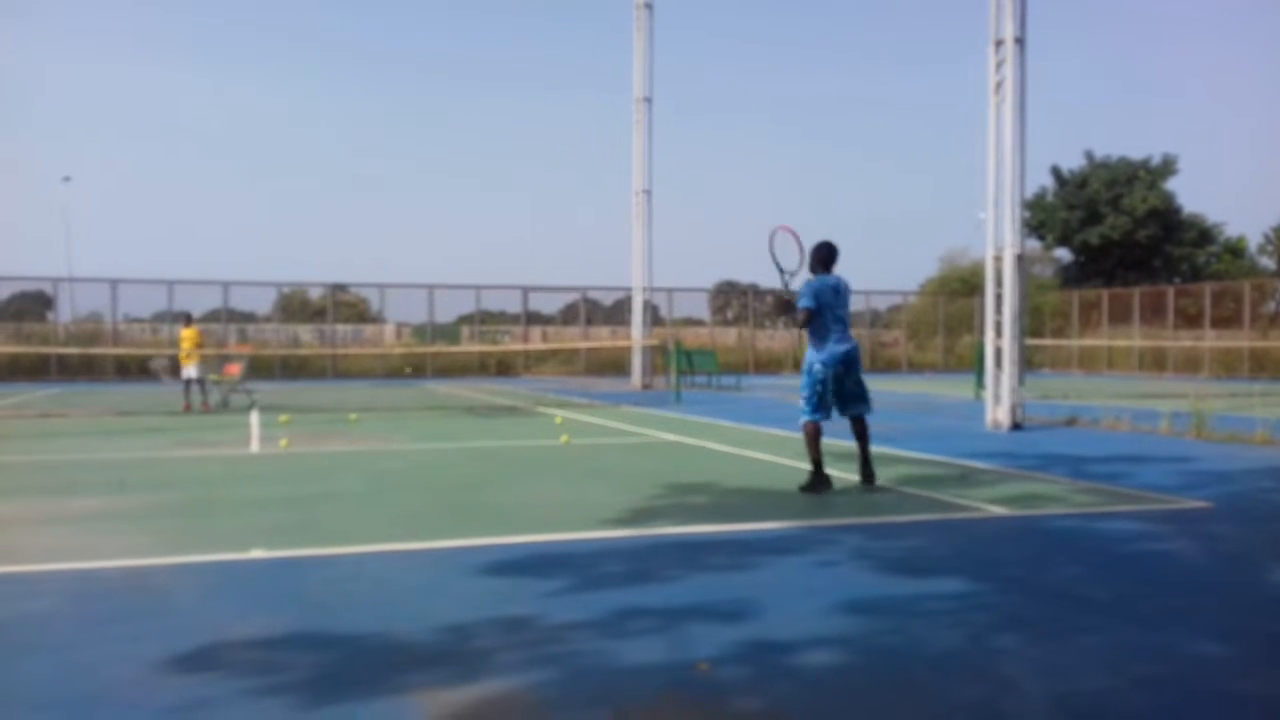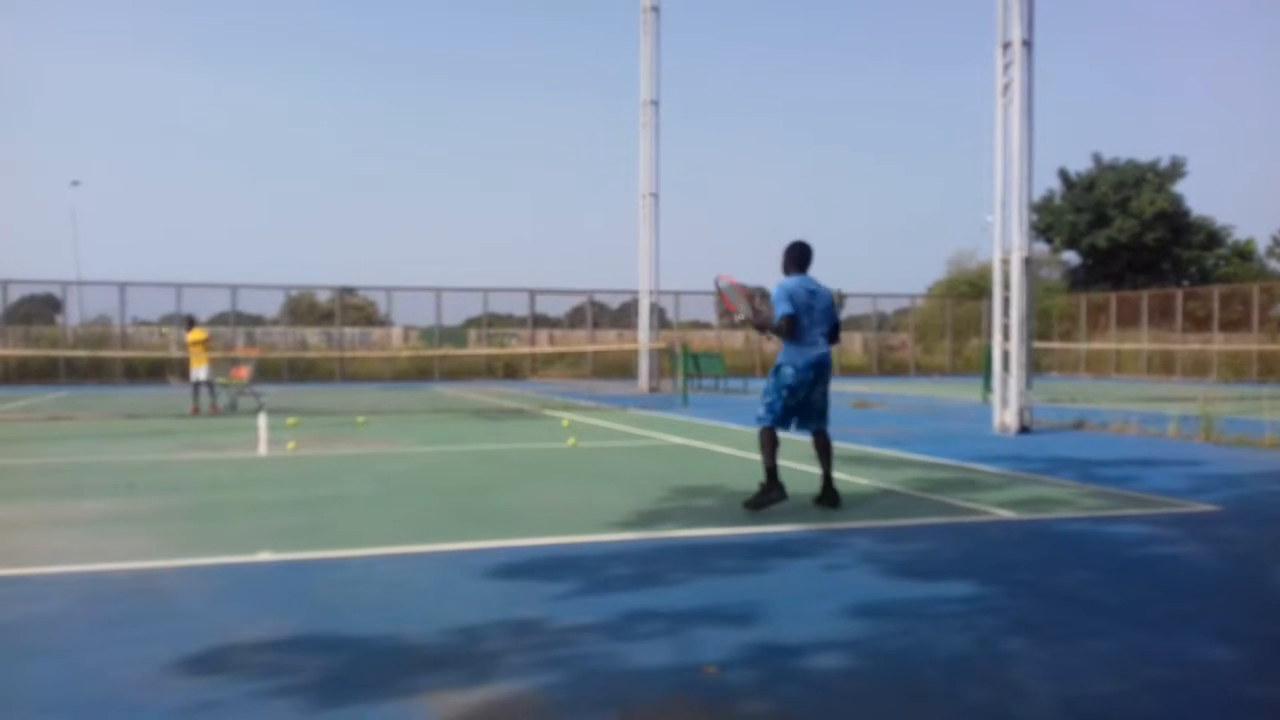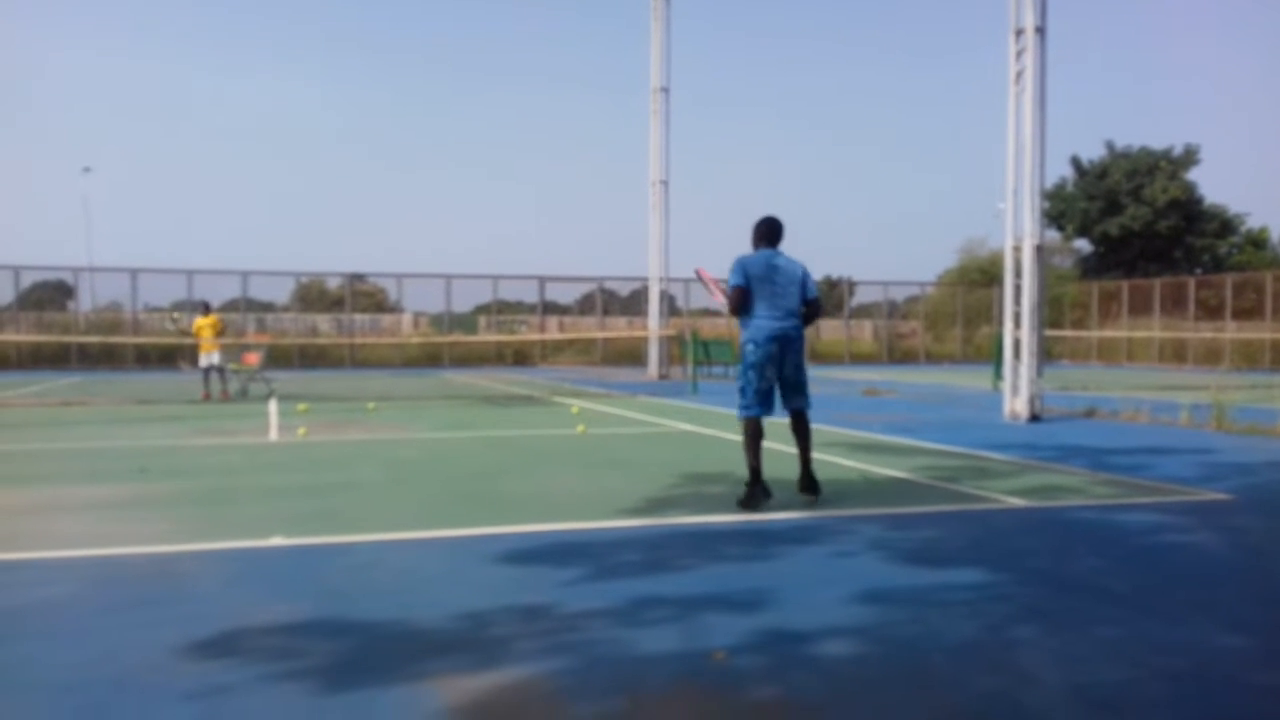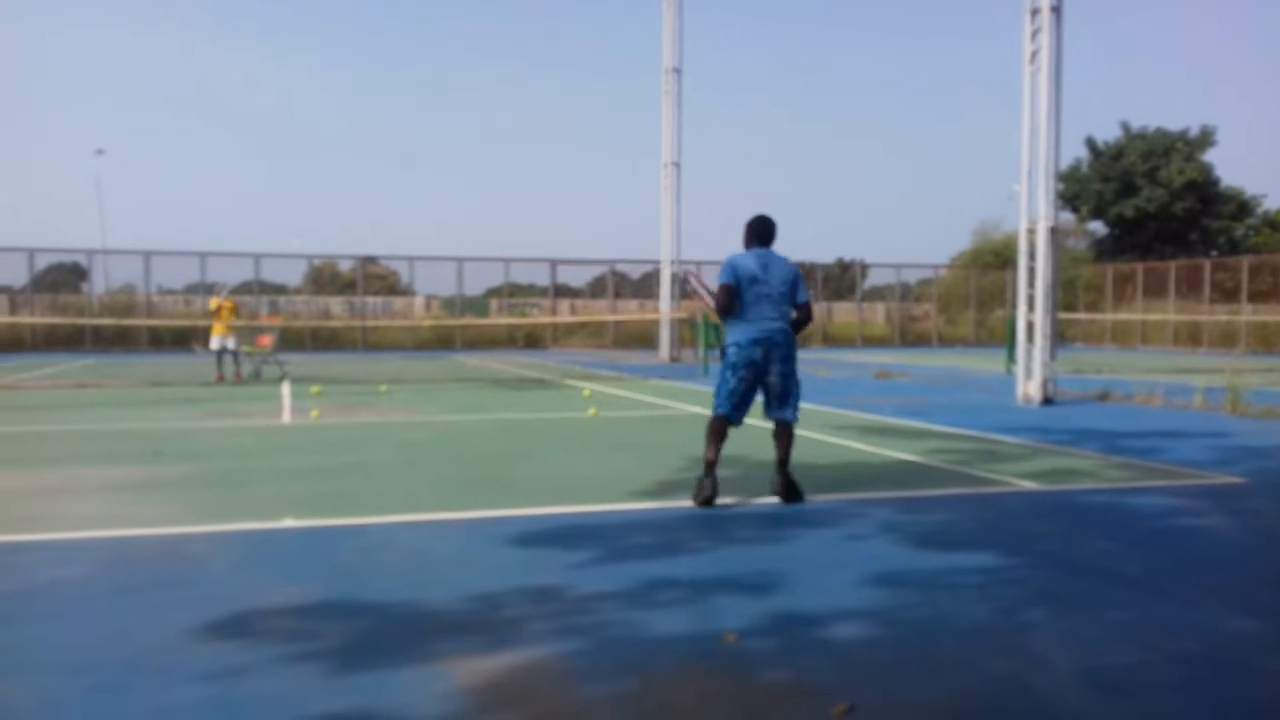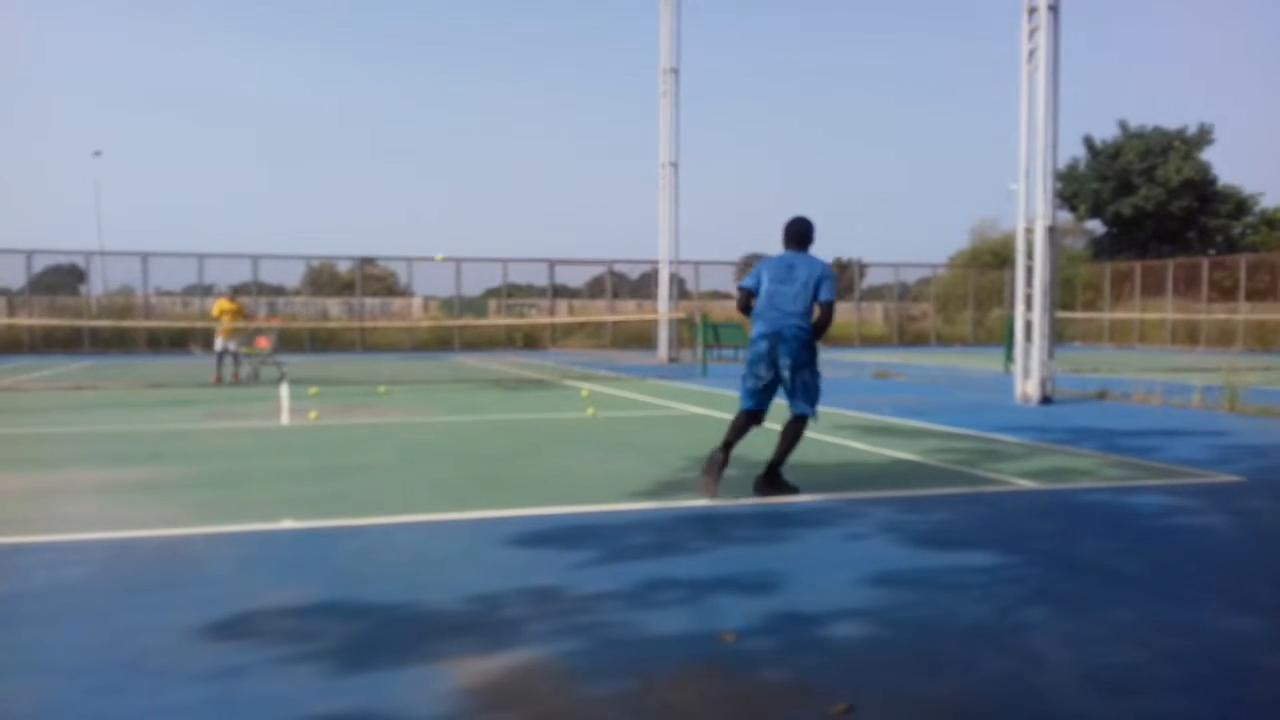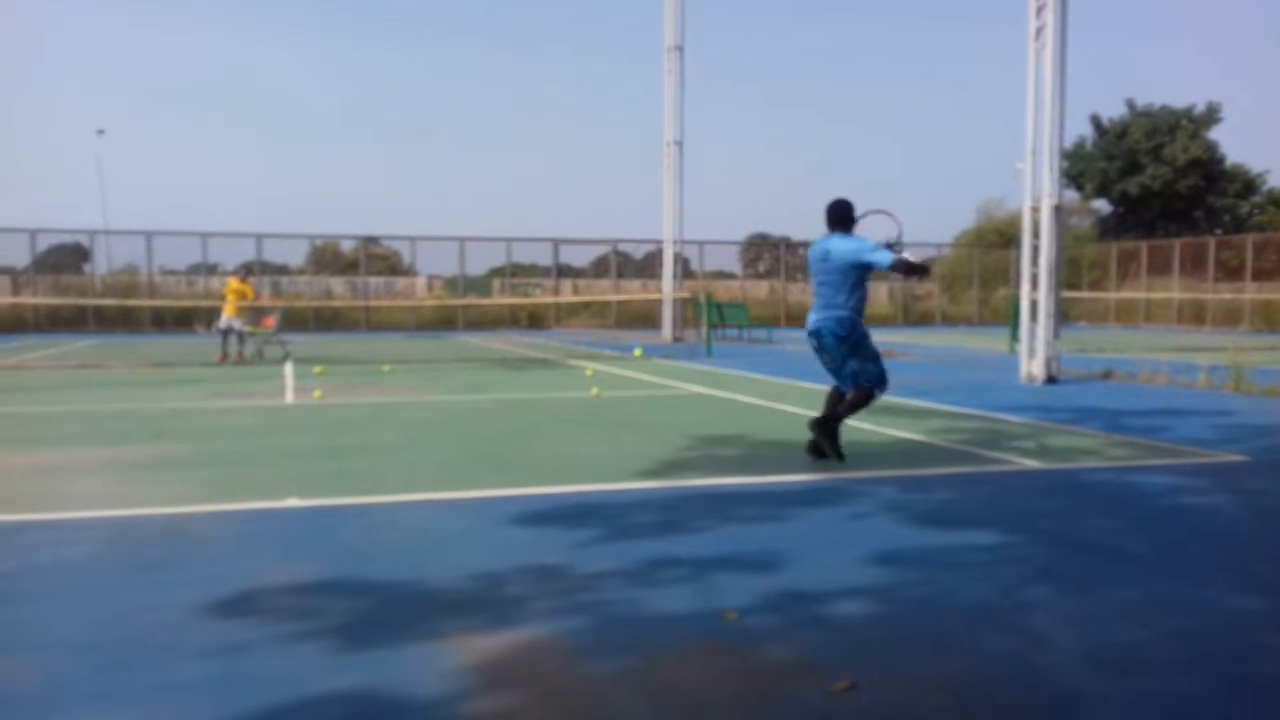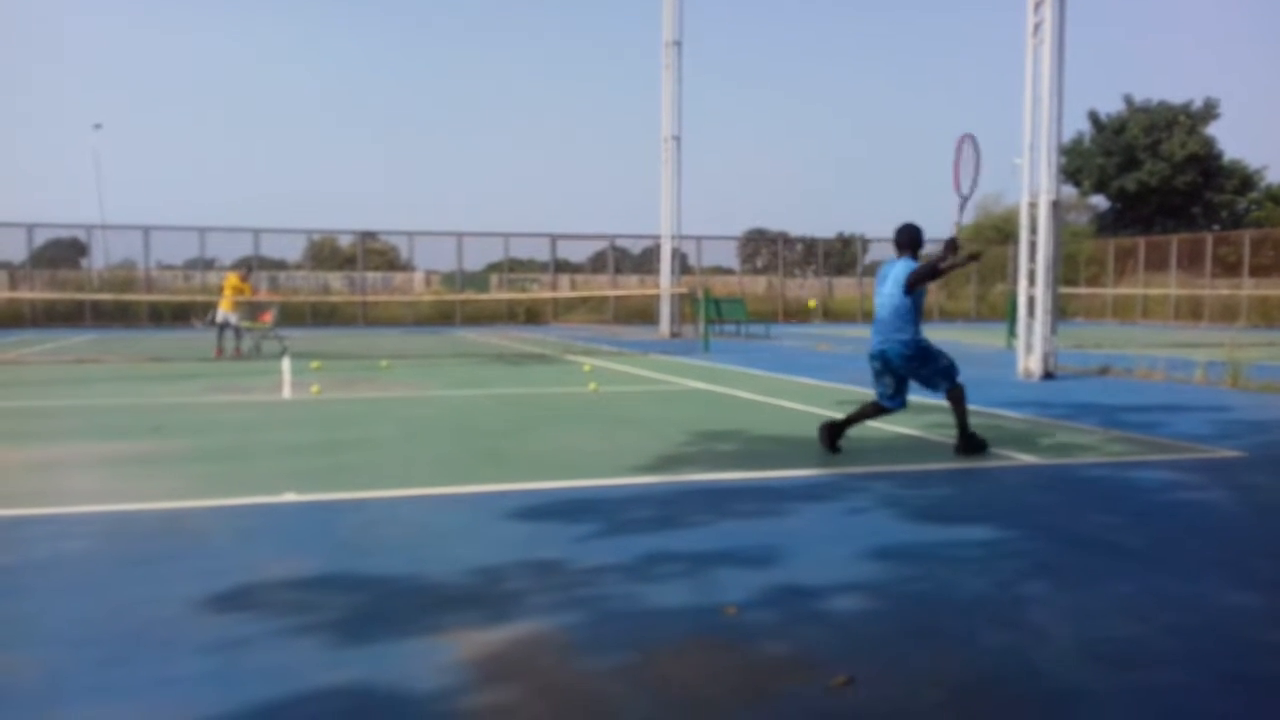
dt=0.3s
person 1, frame 1
left shoulder: (812, 286)
right shoulder: (842, 285)
left elbow: (803, 321)
left wrist: (791, 309)
right wrist: (796, 306)
left hip: (823, 359)
right hip: (849, 354)
left knee: (811, 417)
right knee: (856, 412)
left ankle: (818, 475)
right ankle: (866, 466)
person 1, frame 2
left shoulder: (784, 289)
right shoulder: (824, 292)
left elbow: (786, 328)
right elbow: (834, 333)
left wrist: (764, 324)
left hip: (793, 366)
right hip: (821, 363)
left knee: (767, 422)
right knee: (817, 428)
left ankle: (772, 483)
right ankle: (828, 489)
person 1, frame 3
left shoulder: (743, 263)
right shoulder: (798, 268)
left elbow: (736, 304)
right elbow: (815, 309)
left wrist: (735, 308)
left hip: (758, 341)
right hip: (791, 339)
left knee: (751, 414)
right knee: (797, 409)
left ankle: (756, 483)
right ankle: (807, 475)
person 1, frame 4
left shoulder: (734, 263)
right shoulder: (790, 269)
left elbow: (724, 303)
right elbow: (805, 315)
left wrist: (726, 317)
left hip: (742, 345)
right hip: (779, 345)
left knee: (722, 414)
right knee: (783, 417)
left ankle: (709, 475)
right ankle: (783, 473)
person 1, frame 5
left shoulder: (764, 266)
right shoulder: (821, 270)
left elbow: (742, 303)
right elbow: (826, 316)
left hip: (763, 339)
right hip: (796, 339)
left knee: (751, 409)
right knee: (801, 411)
left ankle: (722, 452)
right ankle: (770, 475)
person 1, frame 6
left shoulder: (814, 250)
right shoulder: (858, 245)
right elbow: (900, 266)
right wrist: (920, 269)
left hip: (817, 327)
right hip: (842, 327)
left knee: (846, 384)
right knee: (873, 385)
left ankle: (819, 441)
right ankle: (827, 423)
person 1, frame 7
left shoulder: (888, 269)
right shoulder: (909, 268)
right elbow: (911, 280)
left wrist: (958, 262)
right wrist: (948, 257)
left hip: (879, 350)
right hip: (906, 348)
left knee: (888, 402)
right knee: (950, 379)
left ankle: (837, 427)
right ankle: (965, 438)
